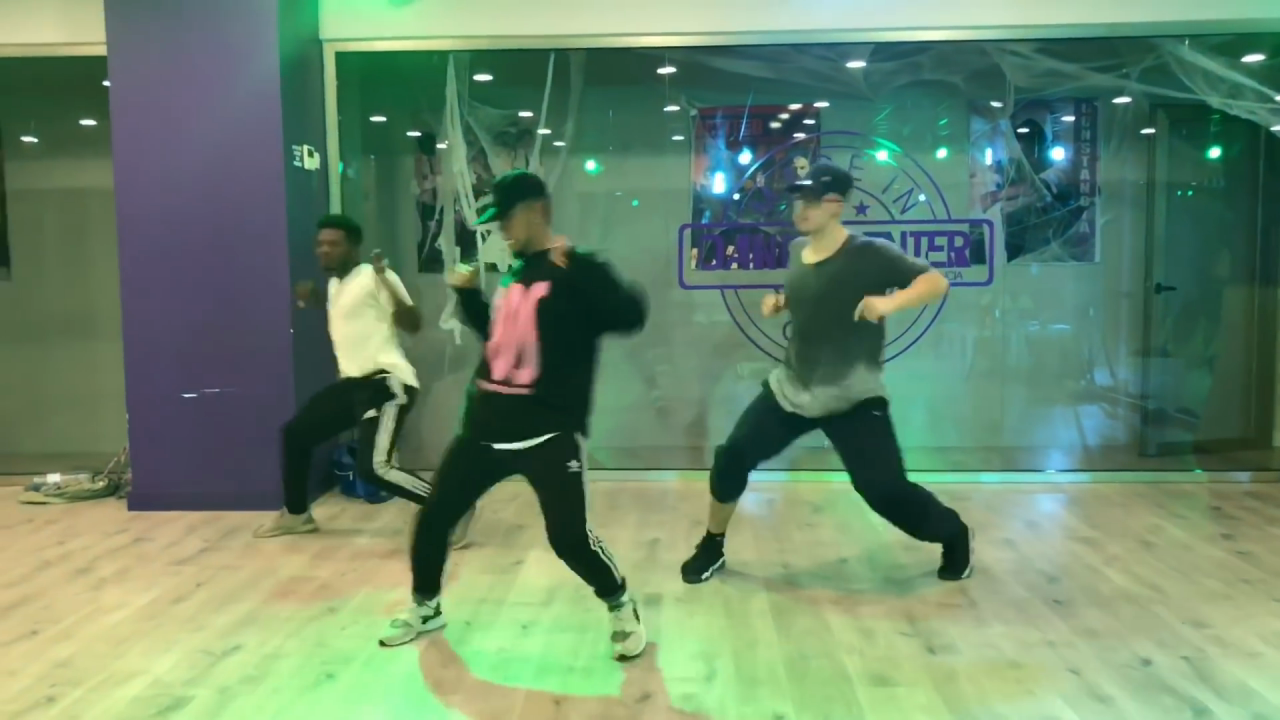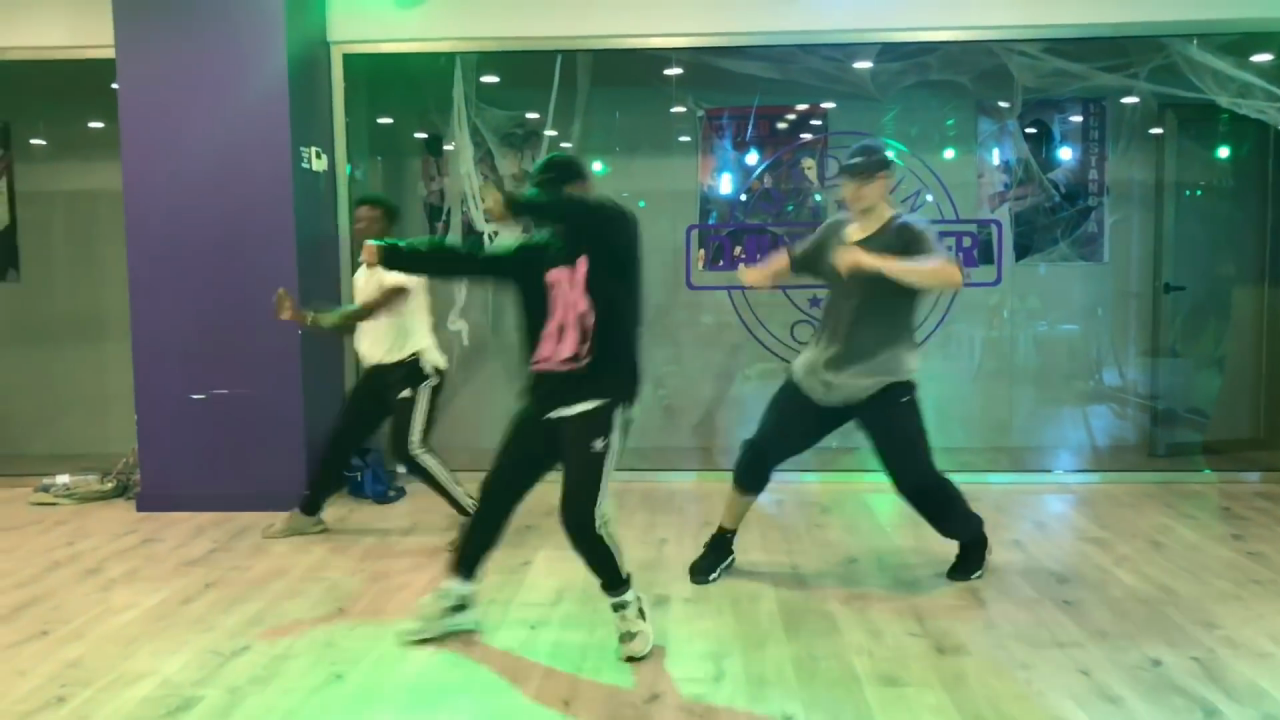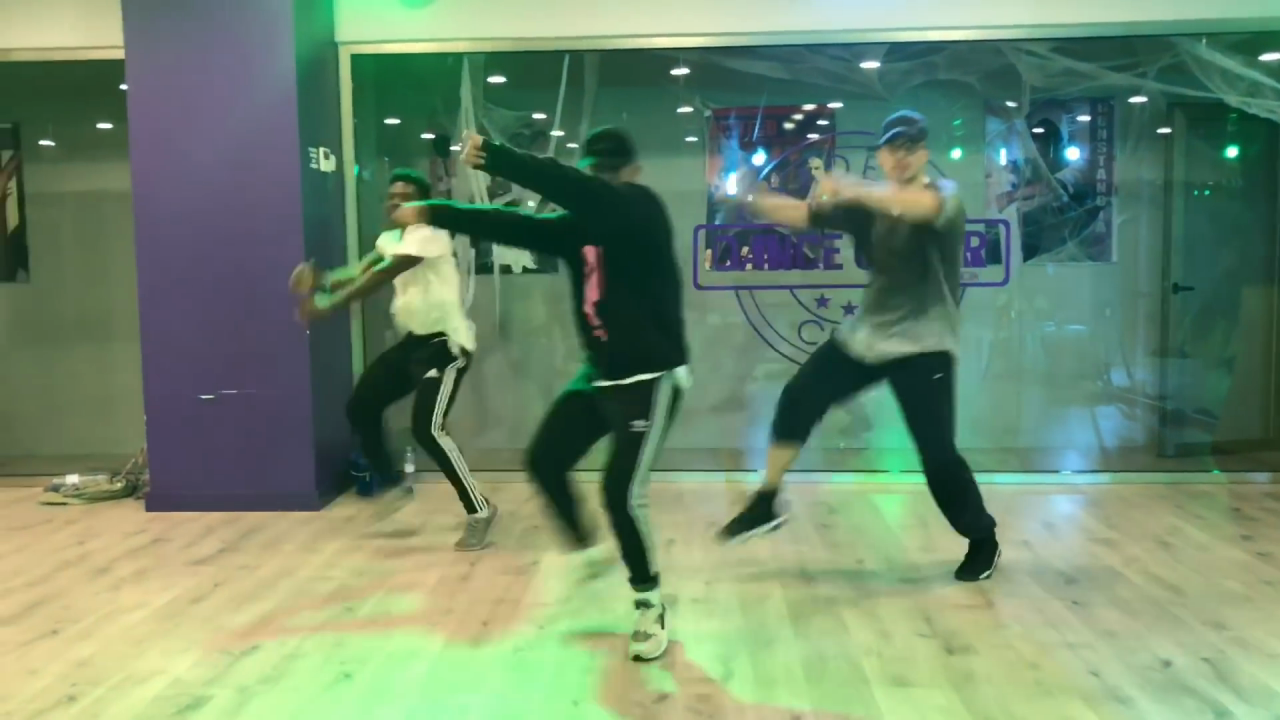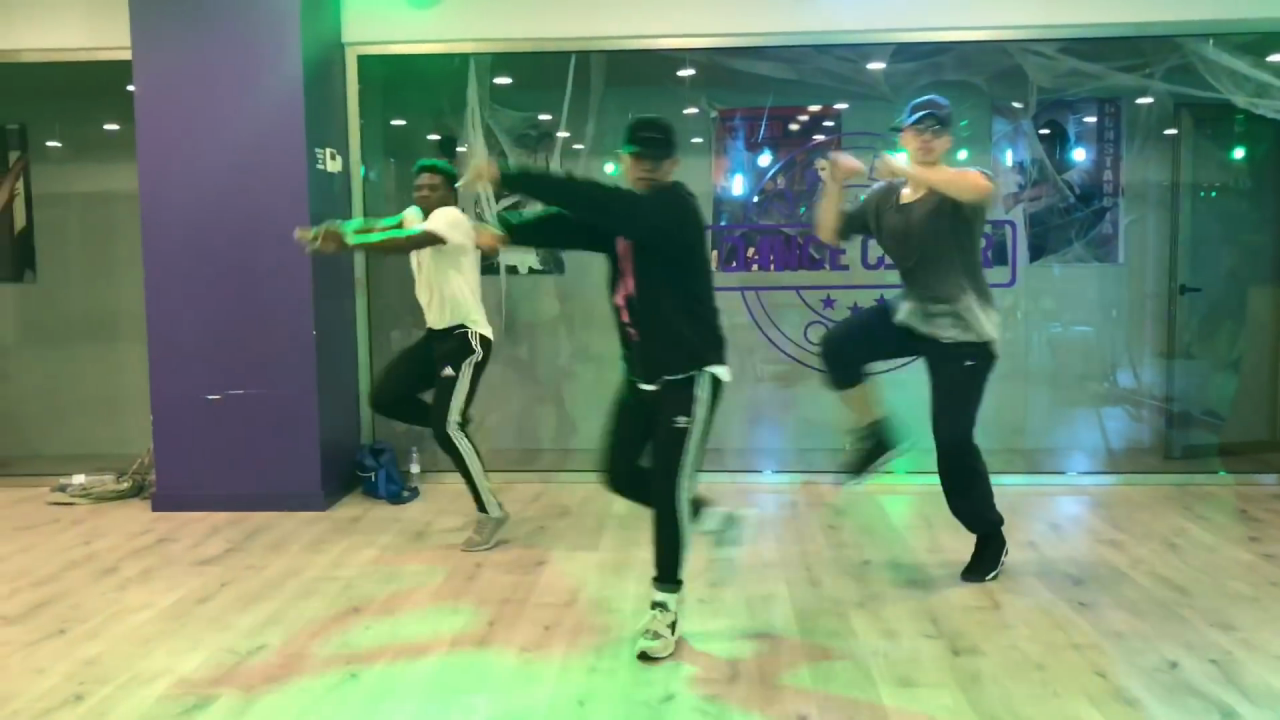
dt=0.1s
person 1, frame 1
left shoulder: (574, 270)
right shoulder: (513, 274)
left elbow: (629, 313)
left wrist: (576, 268)
right wrist: (468, 290)
left hip: (548, 433)
right hip: (487, 429)
left knee: (570, 538)
right knee: (433, 518)
left ankle: (623, 609)
right ankle: (425, 609)
person 1, frame 2
left shoulder: (614, 230)
right shoulder: (541, 251)
left elbow: (592, 217)
right elbow: (475, 264)
left wrist: (514, 207)
right wrist: (392, 254)
left hip: (600, 403)
right hip: (546, 402)
left knee: (581, 514)
right knee: (495, 499)
left ankle: (627, 608)
right ankle: (455, 599)
person 1, frame 3
left shoulder: (640, 209)
right shoulder: (578, 226)
left elbow: (571, 188)
right elbow: (516, 226)
left wrist: (492, 157)
right wrist: (433, 214)
left hip: (650, 377)
right hip: (601, 374)
left knee: (621, 493)
right knee: (544, 462)
left ankle: (650, 606)
right ankle: (588, 552)
person 1, frame 4
left shoulder: (674, 207)
right shoulder: (619, 201)
left elbow: (581, 206)
right elbow: (562, 223)
left wrist: (506, 175)
right wrist: (504, 234)
left hip: (691, 371)
right hip: (649, 370)
left knee: (668, 490)
right knee: (619, 476)
left ankle: (665, 609)
right ankle: (708, 518)
person 2, frame 1
left shoulder: (869, 254)
right shoulder: (800, 252)
left elbow: (936, 282)
left wrist: (890, 301)
right wrist: (779, 303)
left hip: (853, 397)
right hip: (791, 387)
left knee: (884, 488)
right knee: (731, 457)
left ankle: (954, 536)
right ankle: (712, 545)
person 2, frame 2
left shoulder: (906, 233)
right shoulder: (833, 231)
left elbow: (947, 276)
right elbow: (792, 261)
left wrist: (873, 262)
right wrist: (761, 275)
left hip: (884, 380)
right hip: (822, 370)
left knee: (914, 476)
right knee: (759, 451)
left ankle: (972, 539)
right ankle: (723, 542)
person 2, frame 3
left shoulder: (940, 195)
right shoulder: (861, 204)
left elbow: (925, 210)
right elbow: (805, 217)
left wrist: (854, 191)
right wrist: (762, 202)
left hip: (924, 346)
right hip: (868, 332)
left knee: (938, 453)
right knee: (798, 398)
left ankle: (983, 537)
right ankle: (767, 501)
person 2, frame 4
left shoulder: (956, 186)
right shoulder: (883, 196)
left elbow: (981, 189)
right elbow: (827, 231)
left wrist: (908, 170)
right wrist: (834, 183)
left hip: (962, 326)
right hip: (913, 313)
left knee: (953, 439)
right knee: (839, 345)
left ankle: (991, 538)
right ankle: (873, 434)
person 3, frame 1
left shoulder: (373, 277)
right shoulder: (335, 282)
left elbow: (412, 325)
left wrist: (386, 281)
right wrist: (308, 298)
left hip: (387, 382)
right hip: (353, 382)
left knee: (375, 468)
right knee: (295, 434)
right ankle: (296, 514)
person 3, frame 2
right shoulder: (364, 267)
left elbow: (379, 304)
right elbow: (354, 320)
left wrist: (328, 321)
right wrist: (299, 313)
left hip: (417, 366)
right hip: (380, 369)
left knee: (407, 447)
right knee: (339, 441)
left ankle: (469, 511)
right ankle: (307, 513)
person 3, frame 3
left shoulder: (429, 232)
right shoulder: (392, 238)
left elbow: (387, 274)
right elbow: (361, 271)
left wrist: (330, 305)
right wrist: (320, 282)
left hip: (445, 343)
right hip: (414, 342)
left knee: (427, 429)
right knee: (360, 407)
left ankle: (480, 512)
right ankle: (389, 480)
person 3, frame 4
left shoulder: (450, 219)
right shoulder: (415, 219)
left elbow: (405, 243)
right elbow: (371, 226)
left wrist: (346, 244)
right wrist: (332, 231)
left hip: (465, 336)
right hip: (435, 335)
left knee: (446, 427)
right knee: (383, 398)
left ankle: (491, 513)
right ankle: (456, 425)
